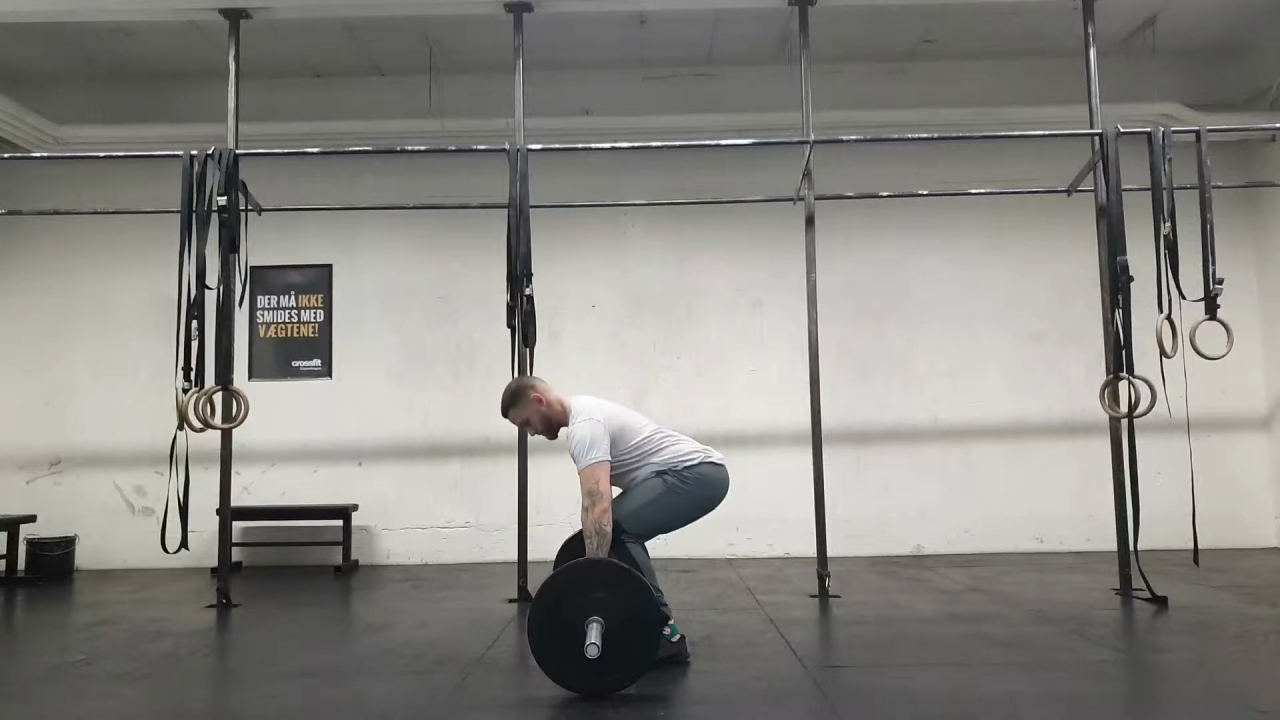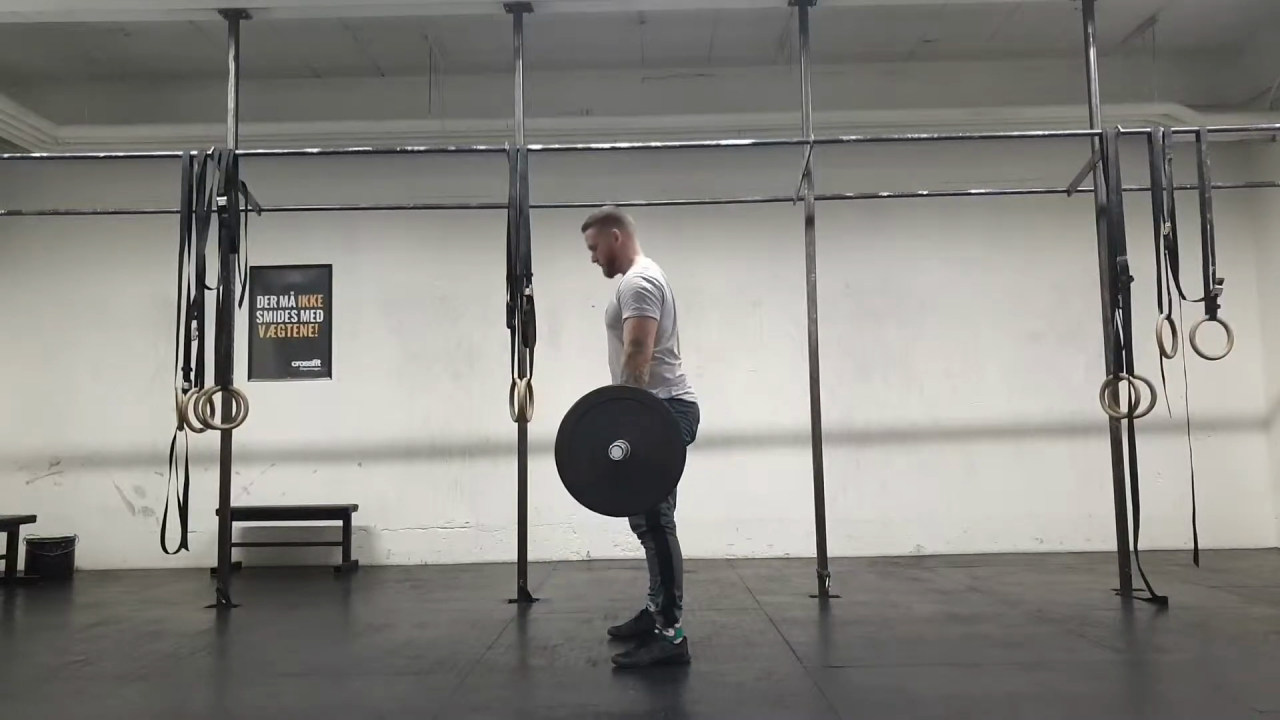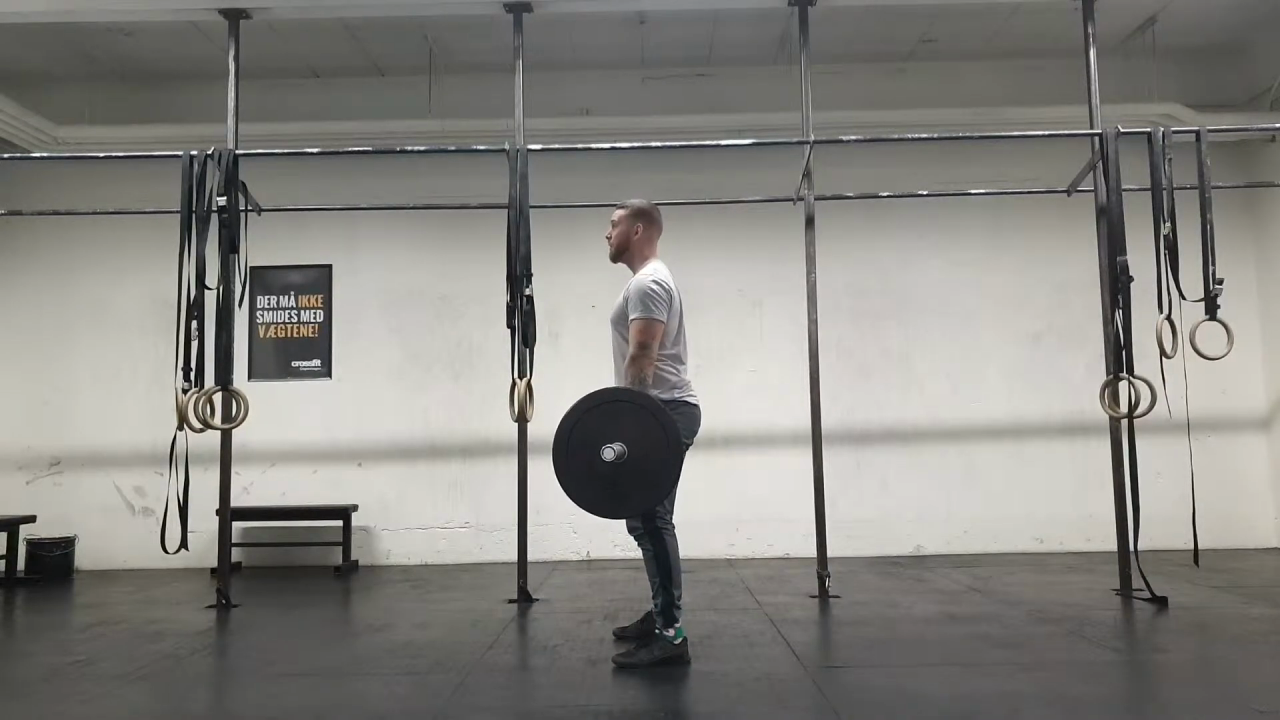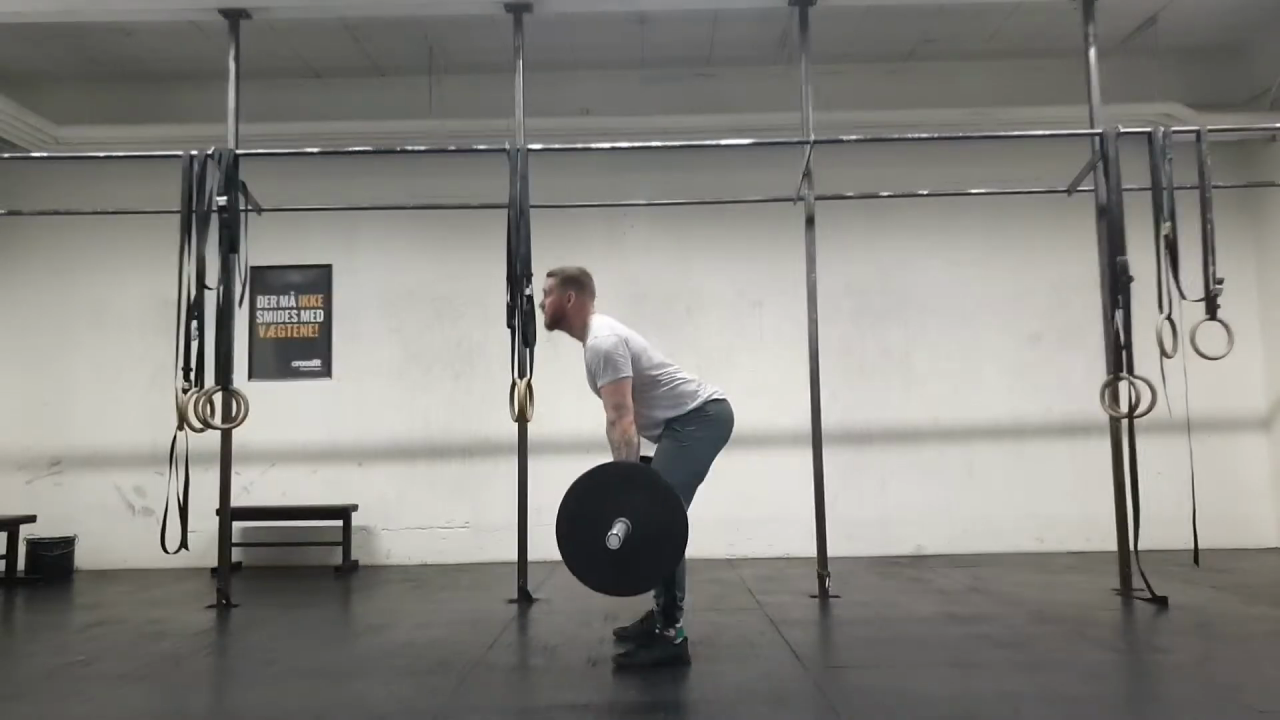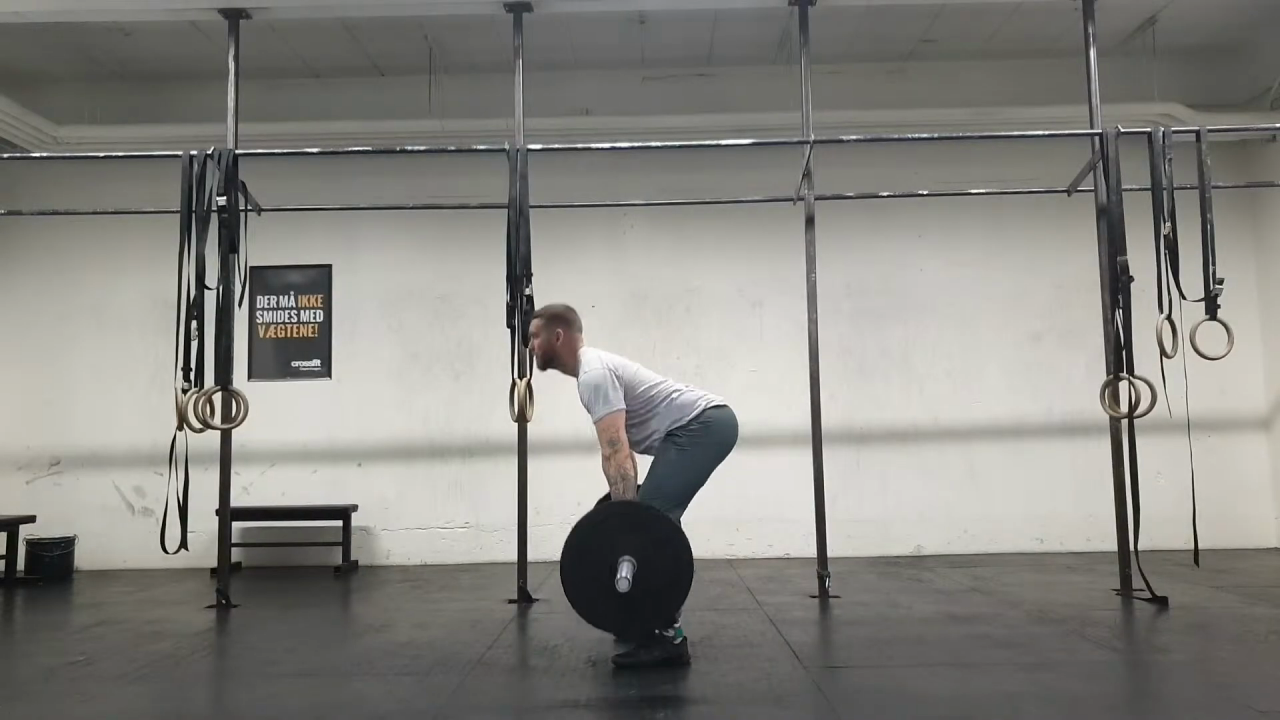
dt=1s
person 1, frame 1
left shoulder: (583, 427)
right shoulder: (584, 411)
left elbow: (596, 507)
right elbow: (601, 503)
left hip: (697, 475)
right hip: (701, 472)
left knee: (615, 530)
right knee: (619, 528)
left ankle: (663, 633)
person 1, frame 2
left shoulder: (638, 281)
right shoulder: (640, 278)
left elbow: (638, 356)
left hip: (662, 411)
left knee: (653, 520)
right knee: (648, 518)
left ankle: (670, 634)
right ankle: (658, 612)
person 1, frame 3
left shoulder: (647, 283)
right shoulder: (648, 281)
left elbow: (642, 358)
left hip: (662, 414)
right hip: (660, 414)
left knee: (649, 521)
right knee: (648, 520)
left ankle: (670, 635)
right ankle: (662, 615)
person 1, frame 4
left shoulder: (602, 342)
right shoulder: (601, 335)
left elbow: (621, 419)
right elbow: (625, 416)
left hip: (698, 417)
right hip: (693, 418)
left ankle: (670, 636)
right ankle: (664, 615)
person 1, frame 5
left shoulder: (594, 374)
right shoulder: (594, 366)
left elbow: (616, 454)
right elbow: (621, 451)
left hip: (704, 425)
right hip: (708, 423)
left ankle: (668, 636)
